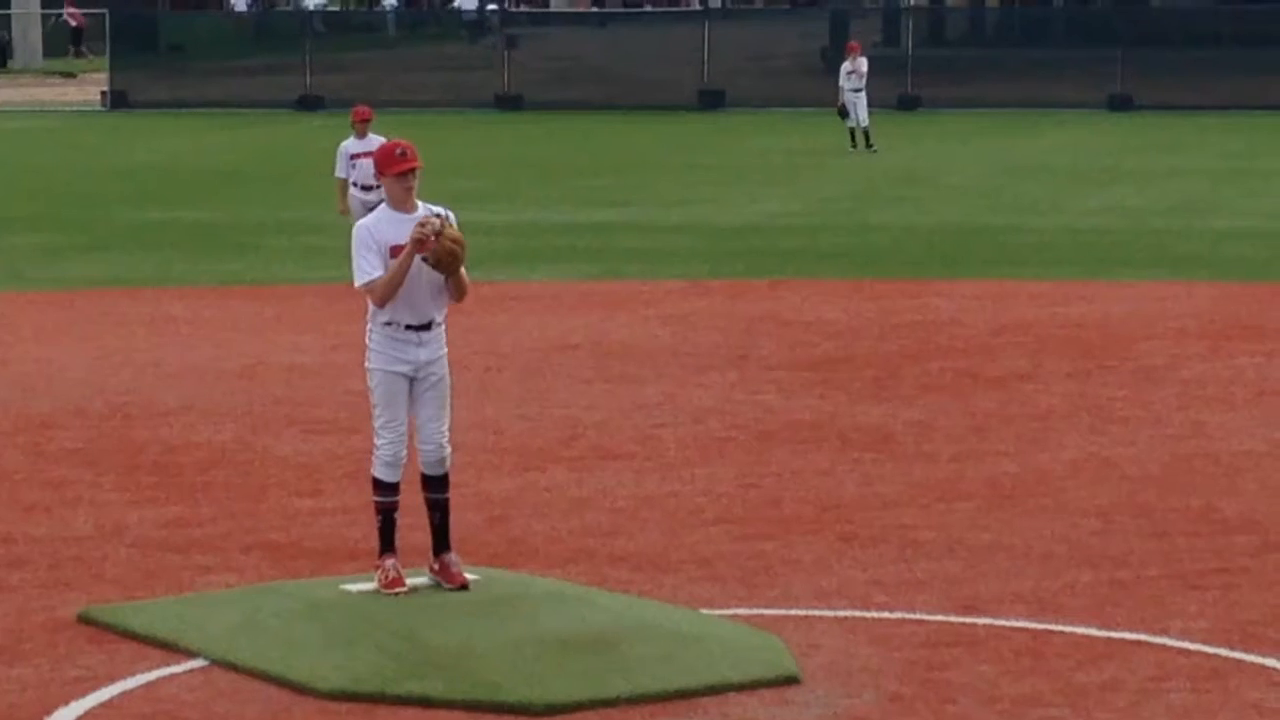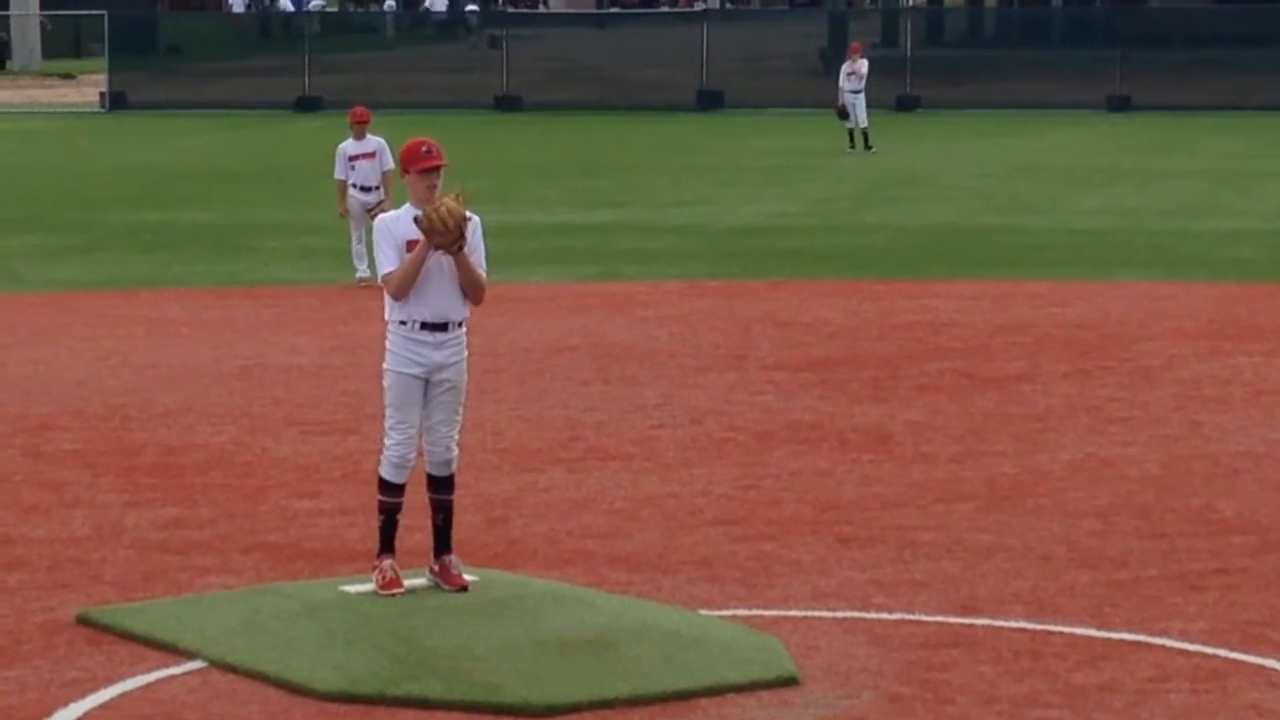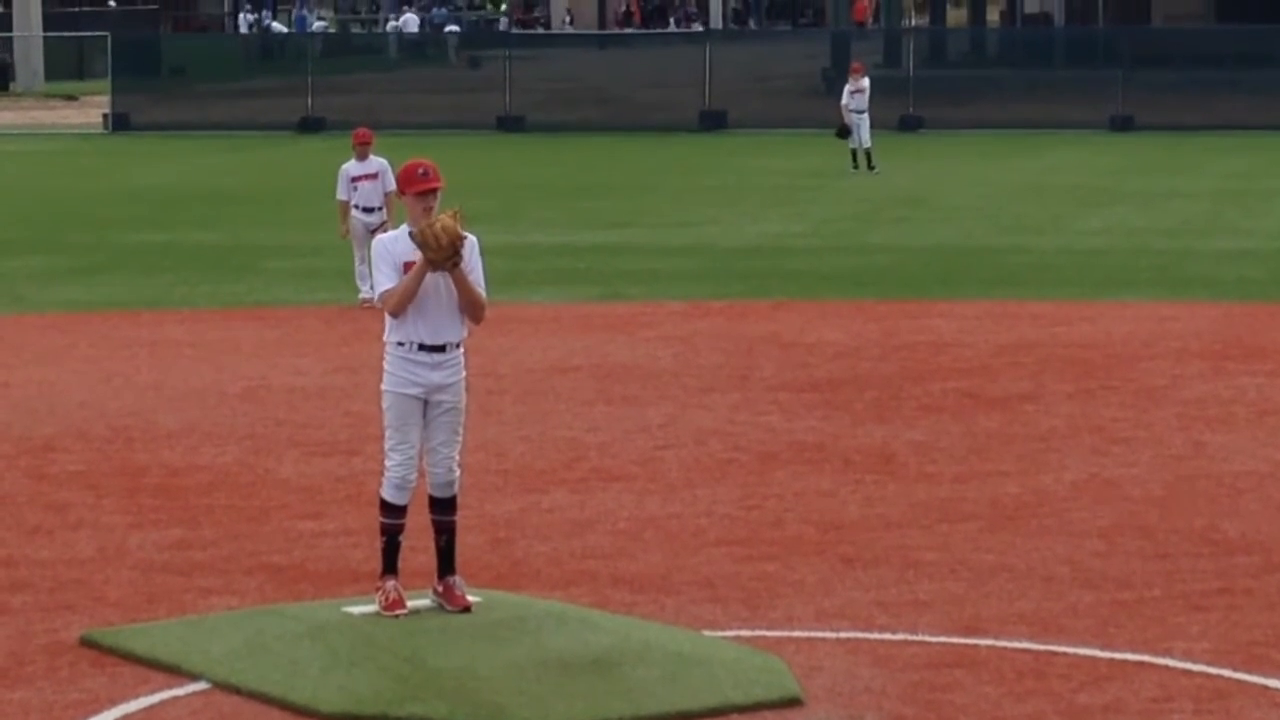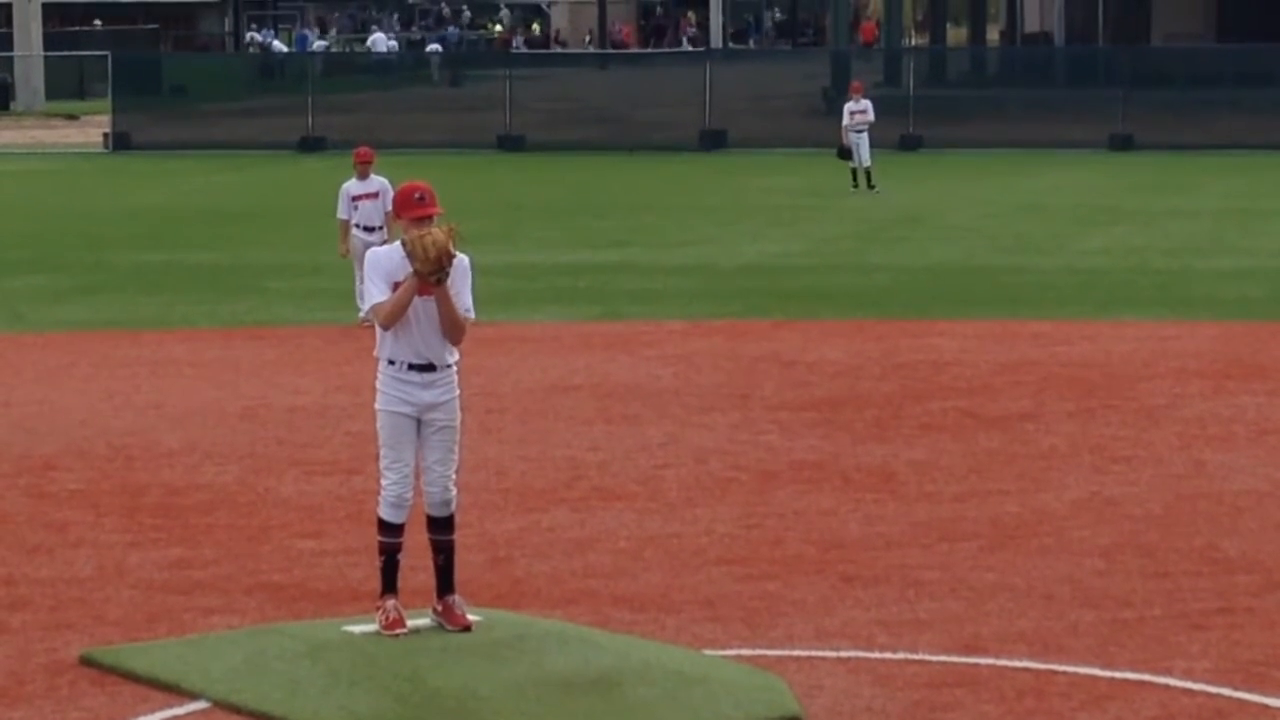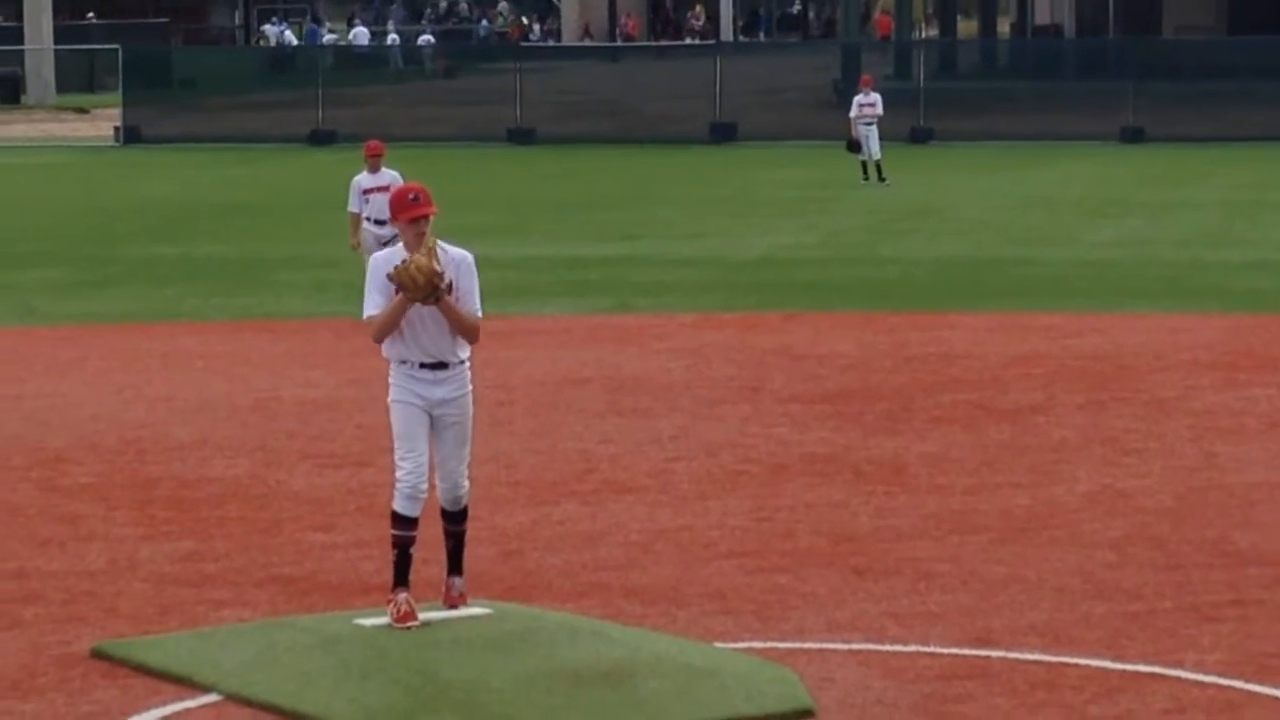
dt=1s
person 1, frame 1
left shoulder: (442, 219)
right shoulder: (368, 229)
left elbow: (460, 295)
right elbow: (378, 296)
right wrist: (412, 250)
left hip: (433, 345)
right hip: (389, 347)
left knee: (435, 447)
right knee: (390, 448)
left ankle: (442, 553)
right ankle: (387, 555)
person 1, frame 2
left shoulder: (467, 222)
right shoulder: (390, 224)
left elbow: (479, 295)
right elbow: (396, 289)
left wrist: (456, 249)
right wrist: (428, 243)
left hip: (452, 345)
right hip: (406, 346)
left knee: (443, 449)
right knee: (400, 448)
left ankle: (443, 555)
right ankle: (385, 555)
person 1, frame 3
left shoulder: (465, 243)
right shoulder: (387, 245)
left elbow: (479, 314)
right elbow: (393, 306)
left wrist: (453, 267)
right wrist: (426, 261)
left hip: (450, 367)
right hip: (404, 367)
left knee: (445, 470)
right knee: (400, 469)
left ankle: (447, 577)
right ankle: (388, 577)
person 1, frame 4
left shoulder: (457, 263)
right shoulder: (380, 260)
left elbow: (459, 334)
right elbow: (384, 318)
left wrist: (439, 282)
right wrist: (417, 275)
left hip: (442, 386)
right hip: (396, 385)
left knee: (441, 489)
right knee: (396, 488)
left ankle: (446, 595)
right ankle: (388, 596)
person 1, frame 5
left shoulder: (460, 261)
right shoulder: (382, 264)
left elbow: (474, 332)
right elbow: (376, 333)
left wrist: (440, 298)
right wrist: (405, 295)
left hip: (454, 382)
right hip: (407, 383)
left knee: (453, 484)
right knee: (410, 481)
left ankle: (454, 574)
right ankle: (400, 588)
